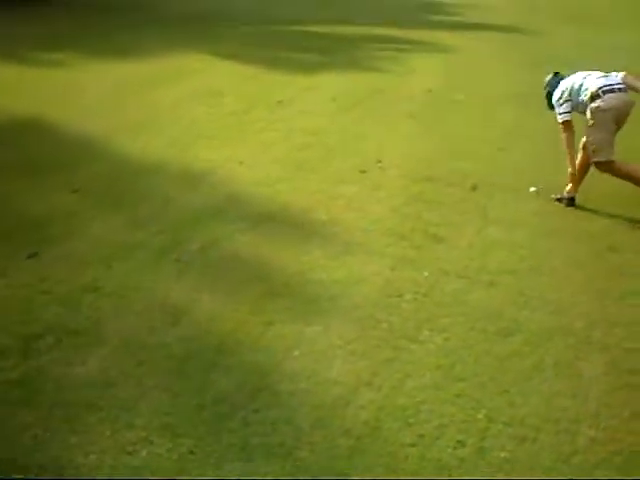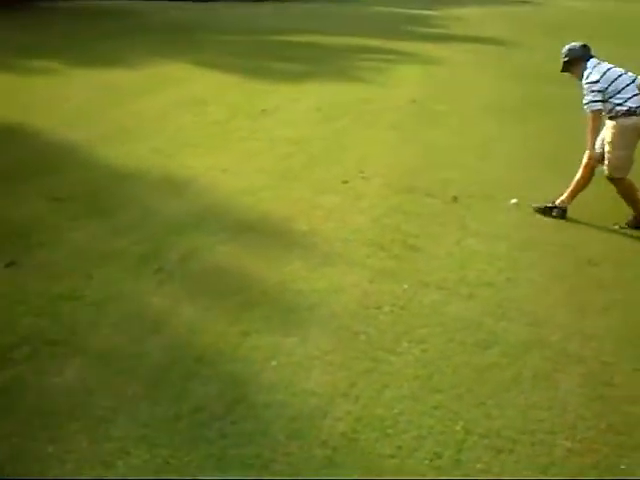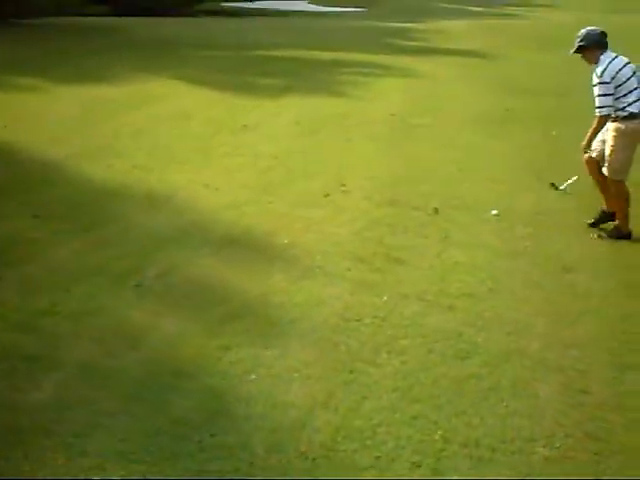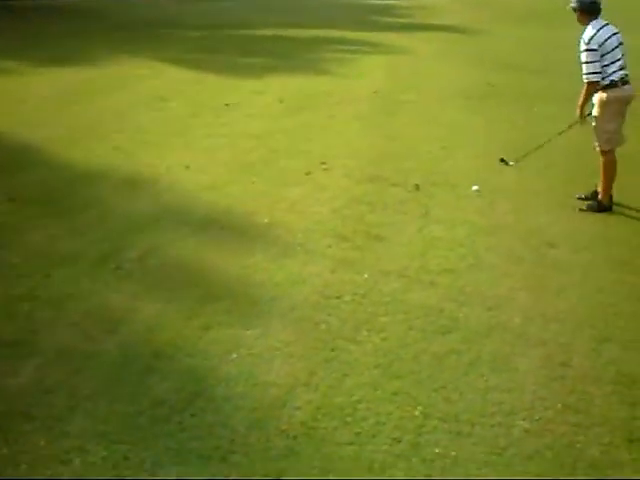
dt=0.3s
person 1, frame 1
left shoulder: (559, 93)
right shoulder: (587, 77)
left elbow: (567, 130)
right elbow: (623, 77)
left wrist: (571, 164)
left hip: (604, 103)
right hip: (624, 99)
left knee: (601, 161)
right knee: (586, 147)
right ankle: (569, 192)
person 1, frame 2
left shoulder: (591, 76)
right shoulder: (609, 69)
left elbow: (595, 114)
left wrist: (591, 147)
left knee: (615, 175)
right knee: (589, 161)
right ankle: (561, 204)
person 1, frame 3
left shoulder: (601, 73)
right shoulder: (622, 61)
left elbow: (603, 114)
left wrist: (588, 139)
right hip: (622, 121)
left knee: (615, 177)
right knee: (591, 160)
left ankle: (622, 228)
right ankle: (610, 210)
person 1, frame 4
left shoulder: (589, 39)
right shoulder: (611, 30)
left elbow: (592, 80)
right elbow: (613, 64)
left wrist: (581, 106)
left hip: (609, 94)
right hip: (621, 89)
left knee: (605, 149)
right knee: (603, 147)
left ankle: (604, 200)
right ankle: (603, 191)
